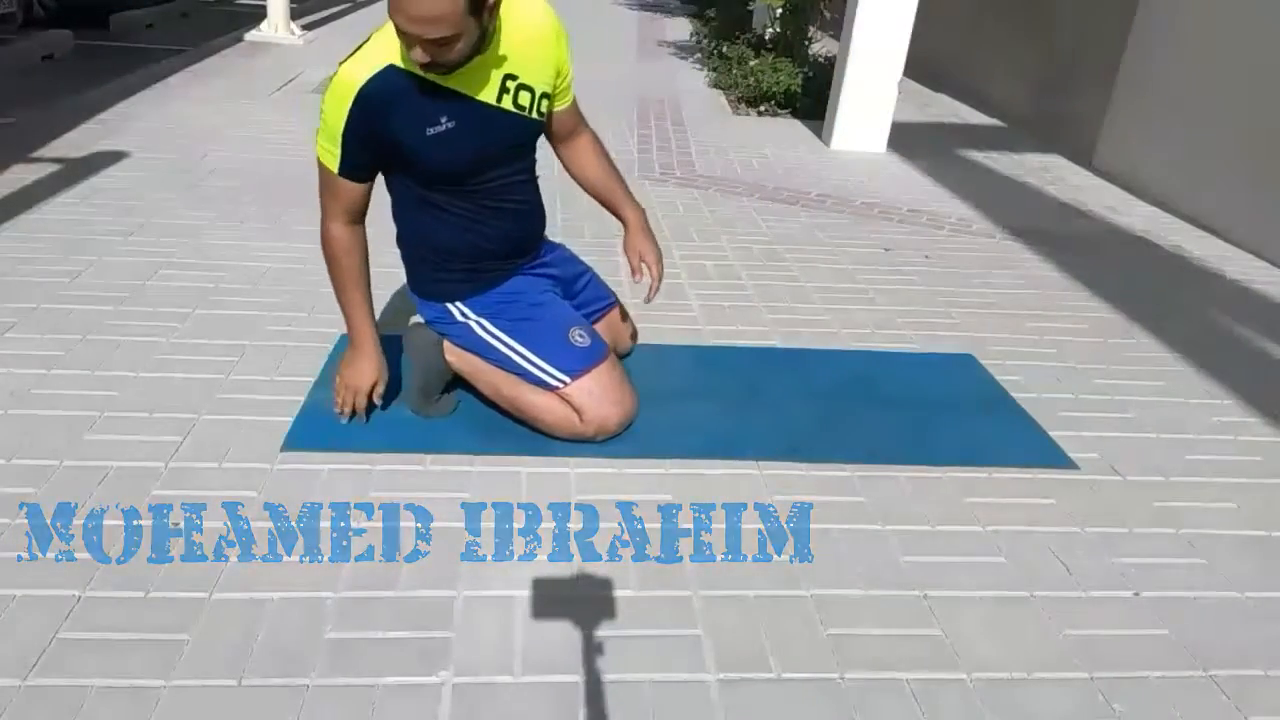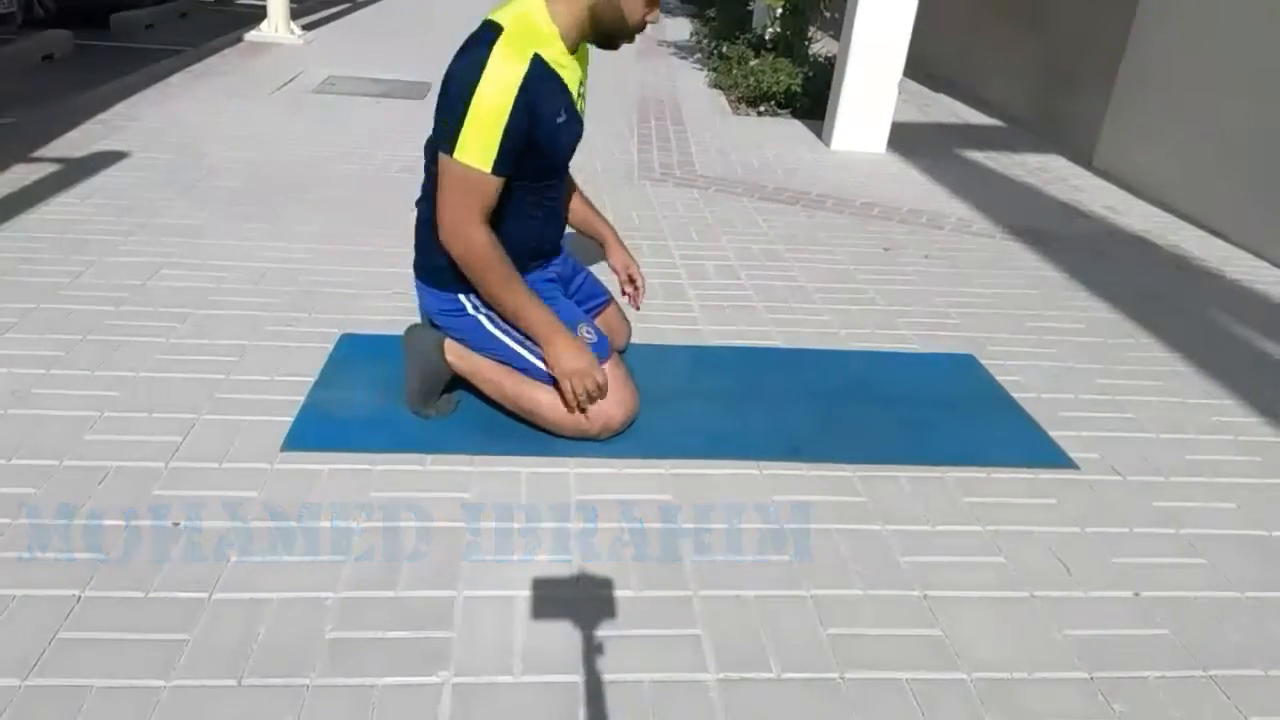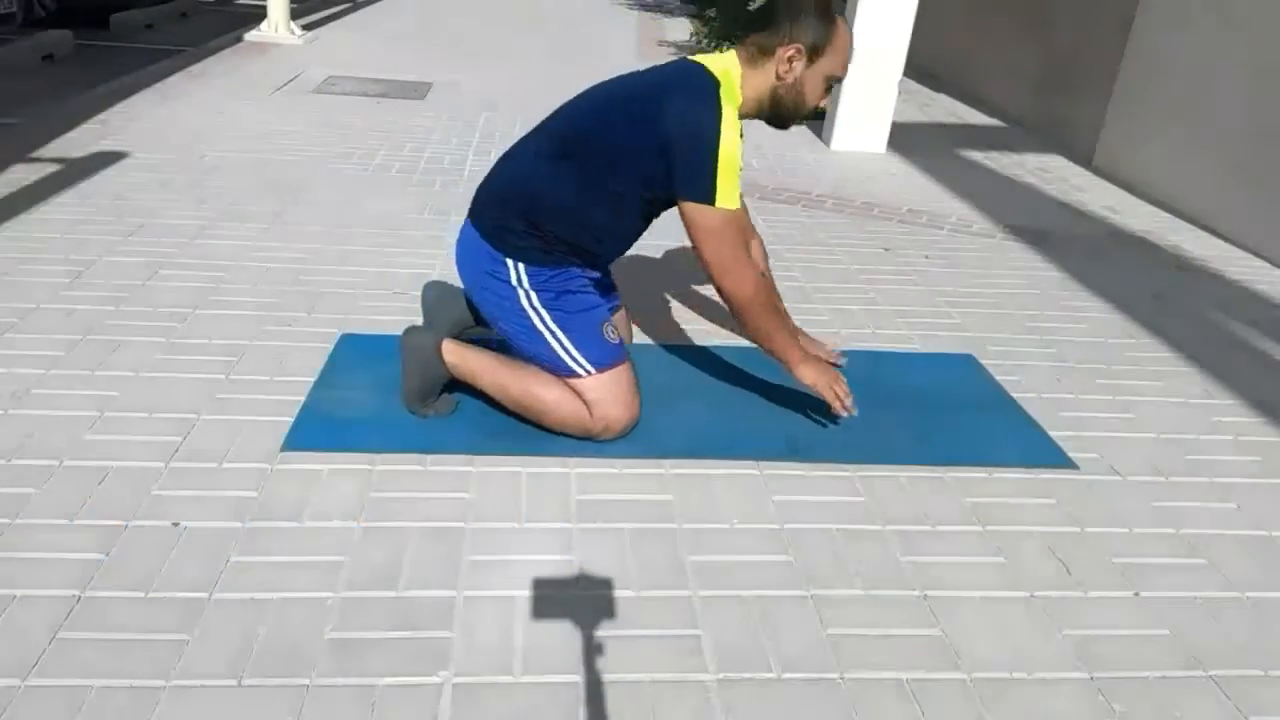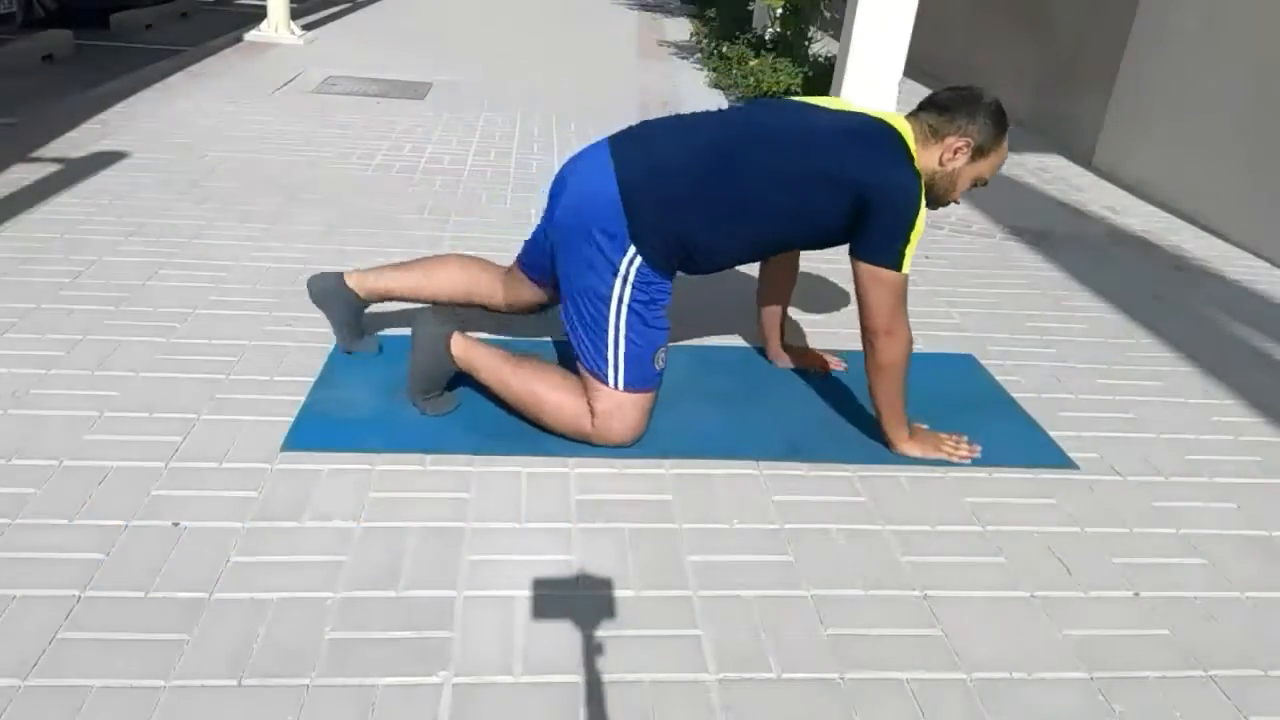
dt=0.5s
person 1, frame 1
right shoulder: (364, 87)
left elbow: (571, 136)
right elbow: (342, 222)
left wrist: (634, 218)
right wrist: (364, 343)
left hip: (536, 253)
right hip: (467, 288)
left knee: (620, 335)
right knee: (609, 412)
left ankle: (466, 342)
right ankle: (450, 351)
person 1, frame 2
left shoulder: (564, 47)
right shoulder: (505, 65)
right elbow: (459, 228)
left wrist: (609, 239)
right wrist: (551, 338)
right hip: (473, 282)
left knee: (614, 335)
right knee: (612, 407)
left ankle: (451, 328)
right ankle: (450, 353)
person 1, frame 3
left shoulder: (709, 93)
right shoulder: (704, 112)
left elbow: (739, 237)
right elbow: (733, 273)
left wrist: (790, 332)
right wrist: (798, 361)
left hip: (548, 241)
right hip: (514, 256)
left knee: (617, 335)
right knee: (612, 412)
left ankle: (471, 306)
right ankle: (447, 353)
person 1, frame 4
left shoulder: (853, 133)
right shoulder: (895, 184)
left elbow: (780, 234)
right elbow: (885, 331)
left wrist: (775, 348)
right wrist: (899, 433)
left hip: (605, 168)
right hip: (623, 227)
left knee: (515, 290)
right knee: (614, 421)
left ankle: (346, 288)
right ankle: (454, 350)
